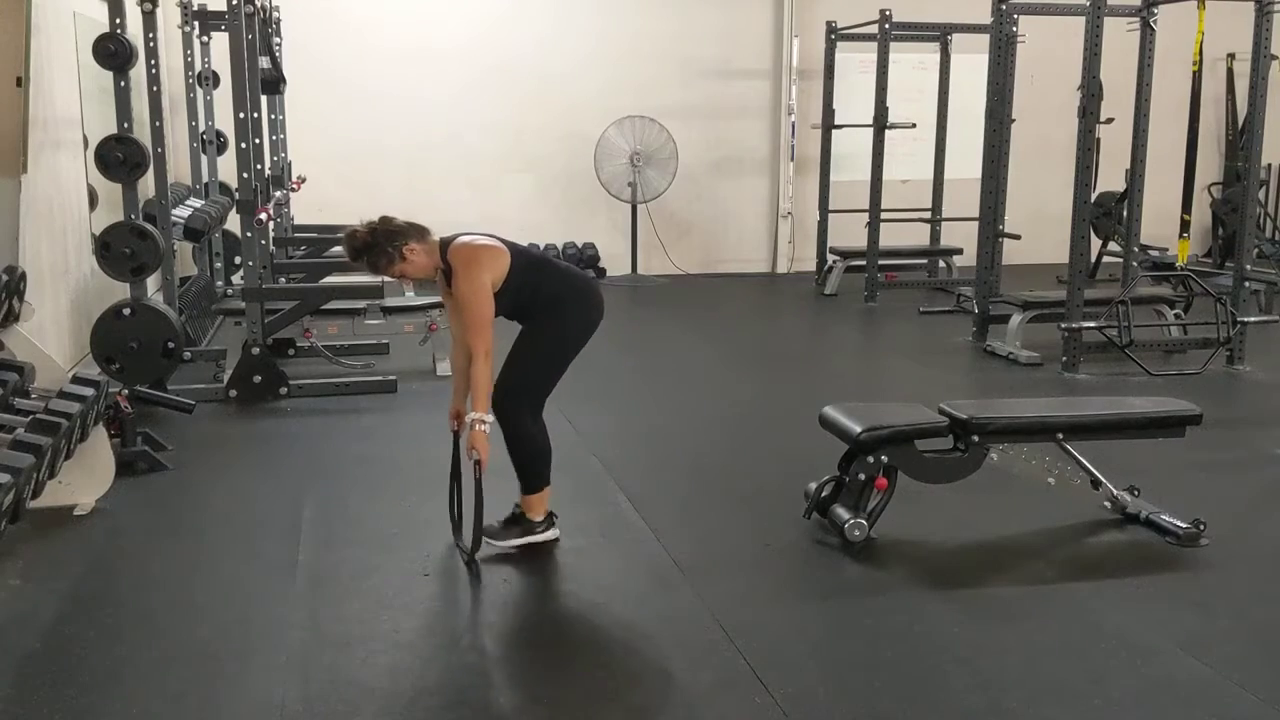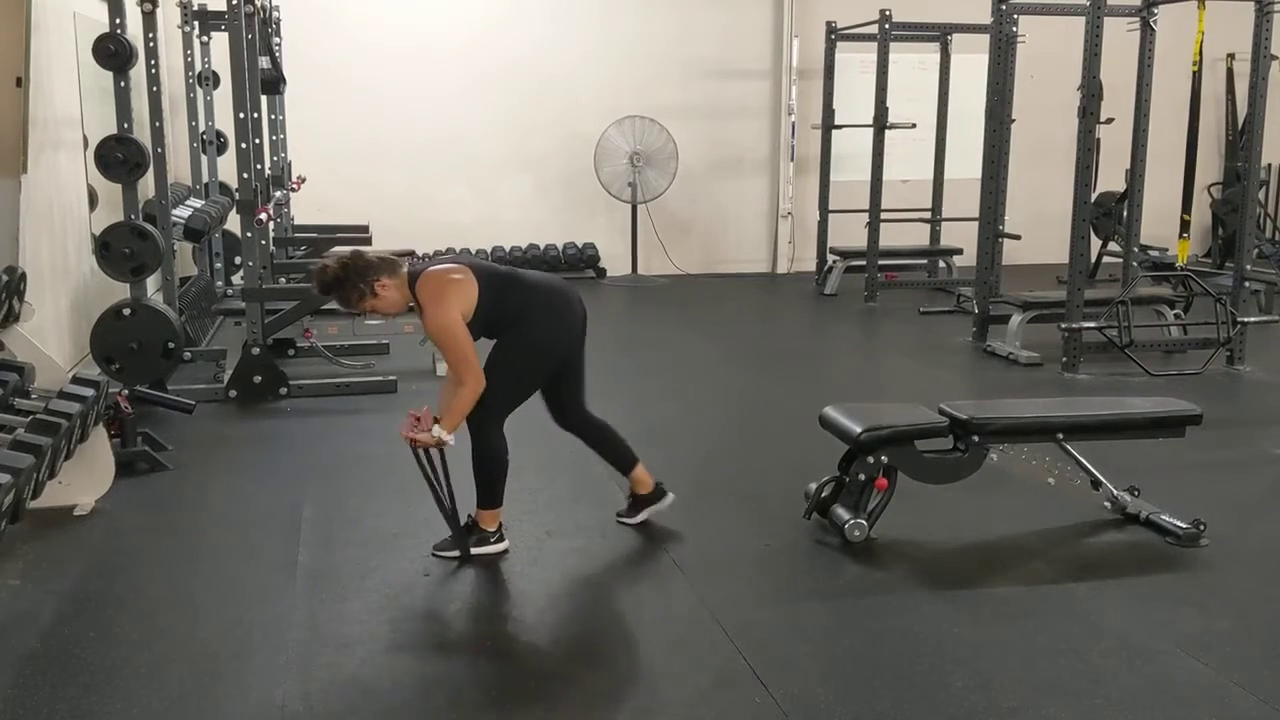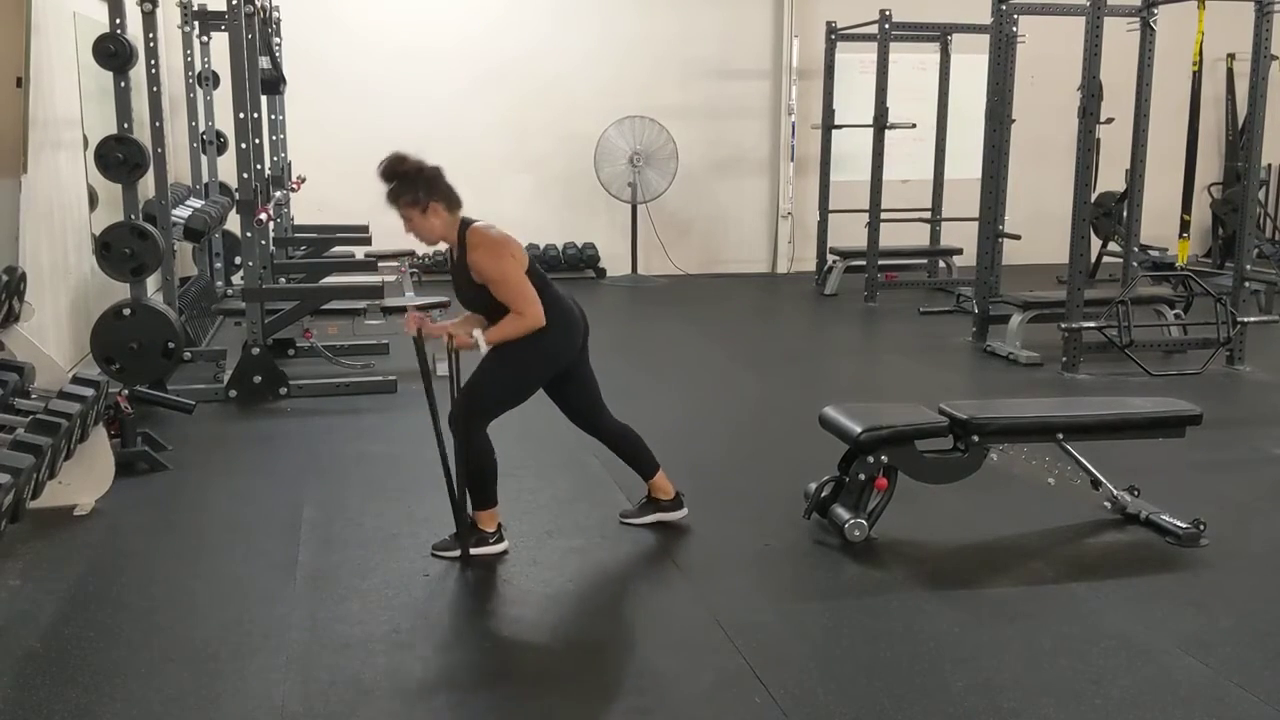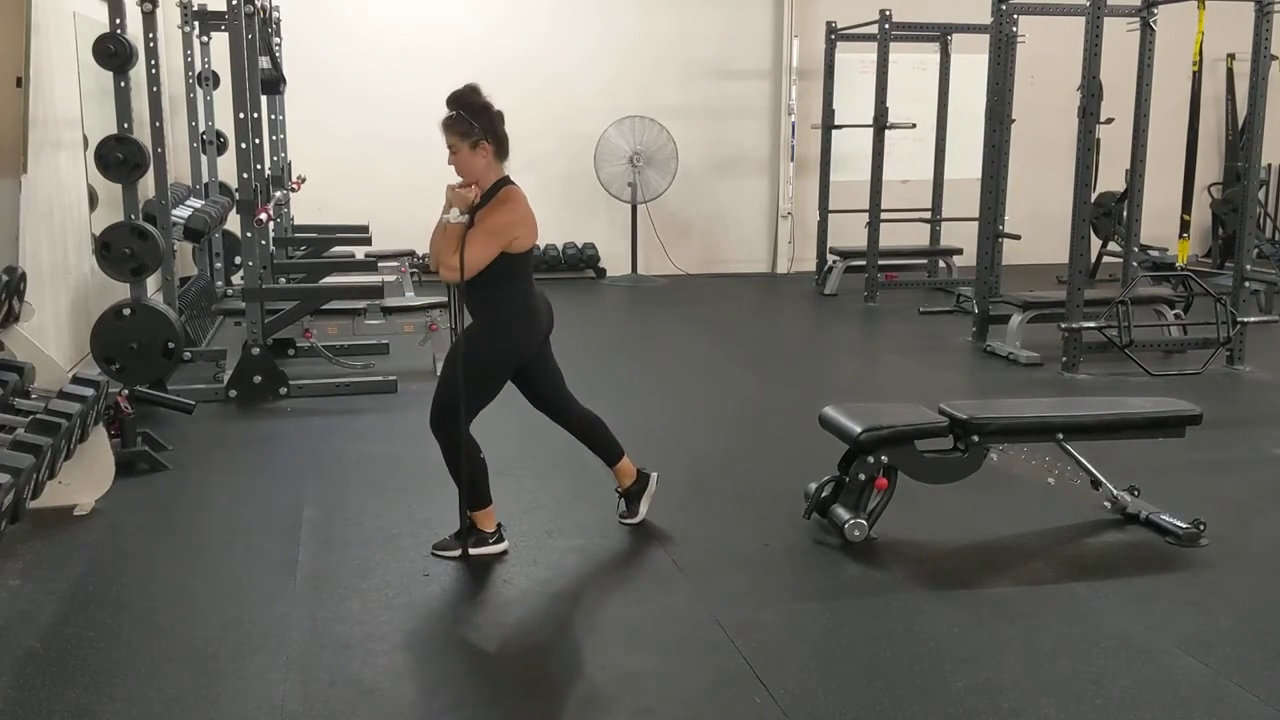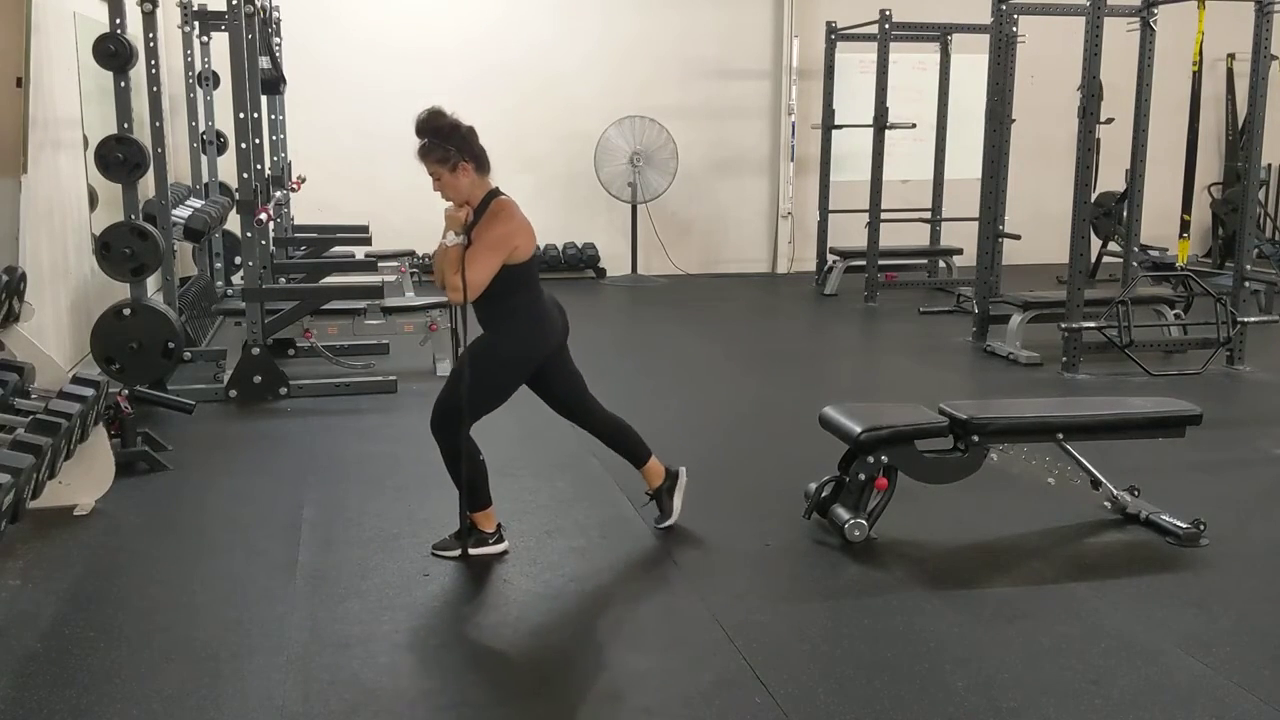
dt=1s
person 1, frame 1
left shoulder: (467, 267)
right shoulder: (447, 267)
left elbow: (482, 353)
right elbow: (462, 344)
left wrist: (479, 423)
right wrist: (459, 402)
left hip: (573, 307)
right hip: (554, 309)
left knee: (511, 405)
right knee: (521, 407)
left ankle: (534, 518)
right ankle: (537, 512)
person 1, frame 2
left shoulder: (435, 303)
right shoulder: (428, 281)
left elbow: (473, 381)
right elbow: (461, 363)
left wrist: (440, 433)
right wrist: (439, 415)
left hip: (544, 324)
right hip: (563, 307)
left knee: (484, 418)
right knee: (569, 413)
left ankle: (488, 530)
right ankle: (647, 490)
person 1, frame 3
left shoulder: (482, 248)
right shoulder: (464, 242)
left elbow: (530, 316)
right elbow: (491, 314)
left wrist: (474, 338)
right wrist: (436, 326)
left hip: (547, 337)
right hip: (564, 328)
left knee: (466, 419)
right knee: (594, 417)
left ankle: (488, 532)
right ankle: (665, 495)
person 1, frame 4
left shoulder: (506, 207)
right shoulder: (482, 197)
left elbow: (452, 270)
right elbow: (437, 260)
left wrist: (457, 214)
right wrist: (451, 211)
left hip: (503, 330)
right hip: (521, 322)
left knee: (447, 421)
right knee: (560, 405)
left ankle: (485, 532)
right ankle: (633, 480)
person 1, frame 5
left shoulder: (499, 220)
right shoulder: (476, 211)
left elbow: (459, 290)
right elbow: (442, 278)
left wrist: (455, 235)
right wrist: (453, 233)
left hip: (517, 340)
right hip: (537, 328)
left knee: (448, 423)
right knee: (583, 409)
left ankle: (485, 531)
right ankle: (663, 481)
